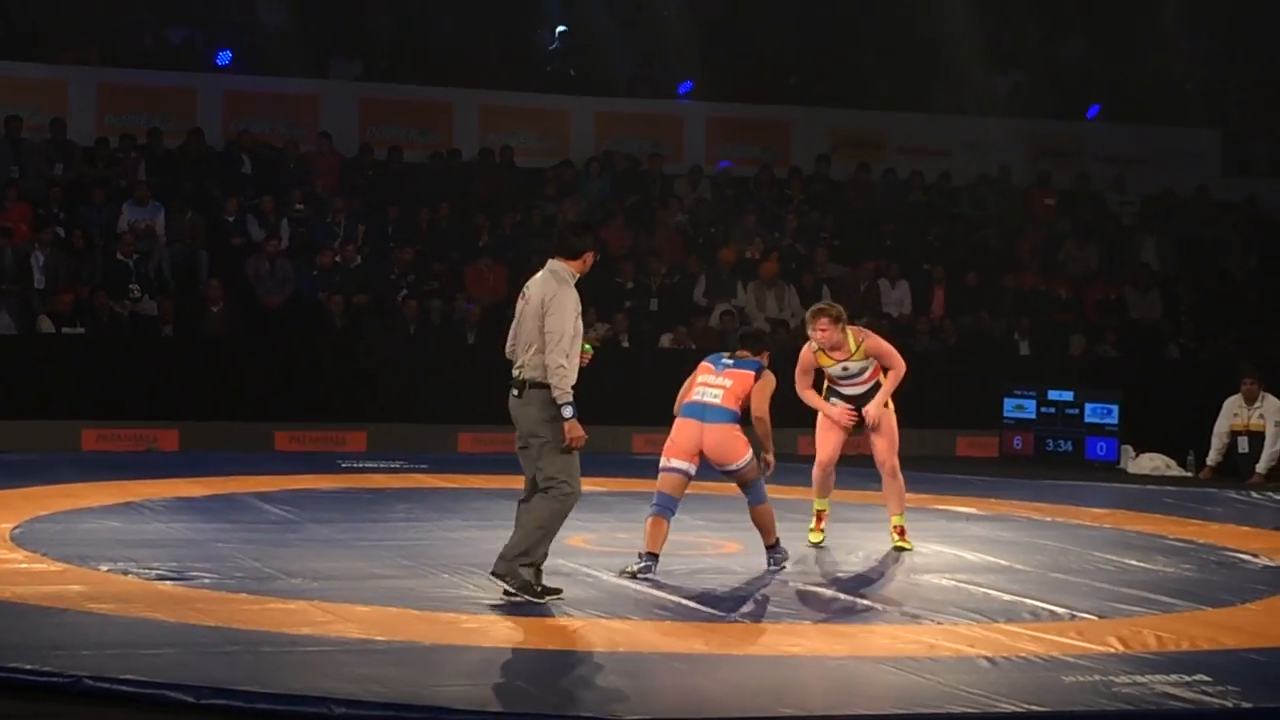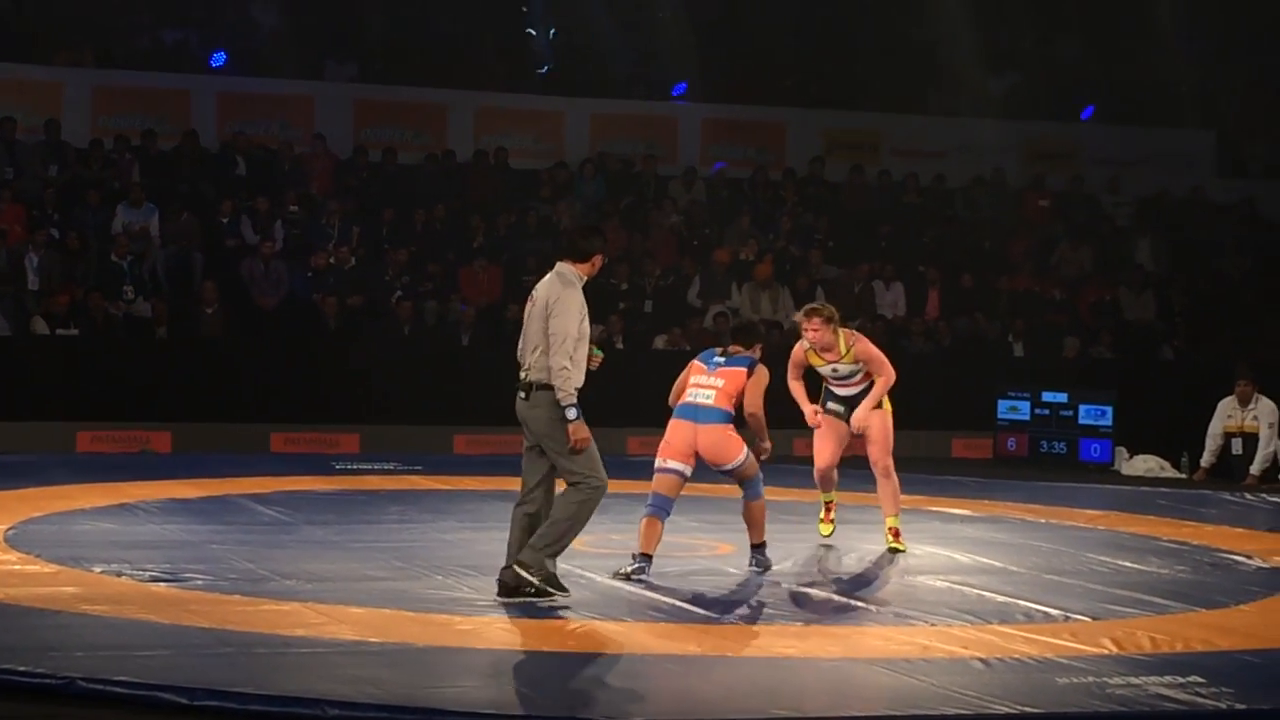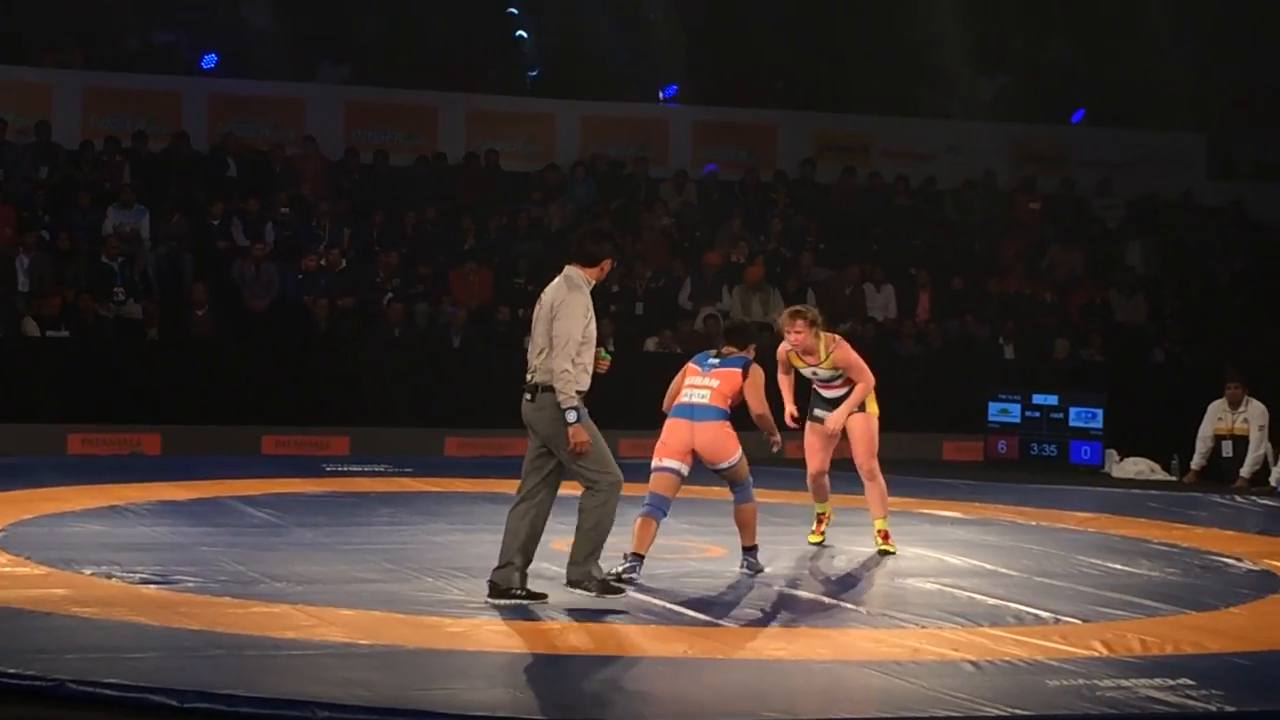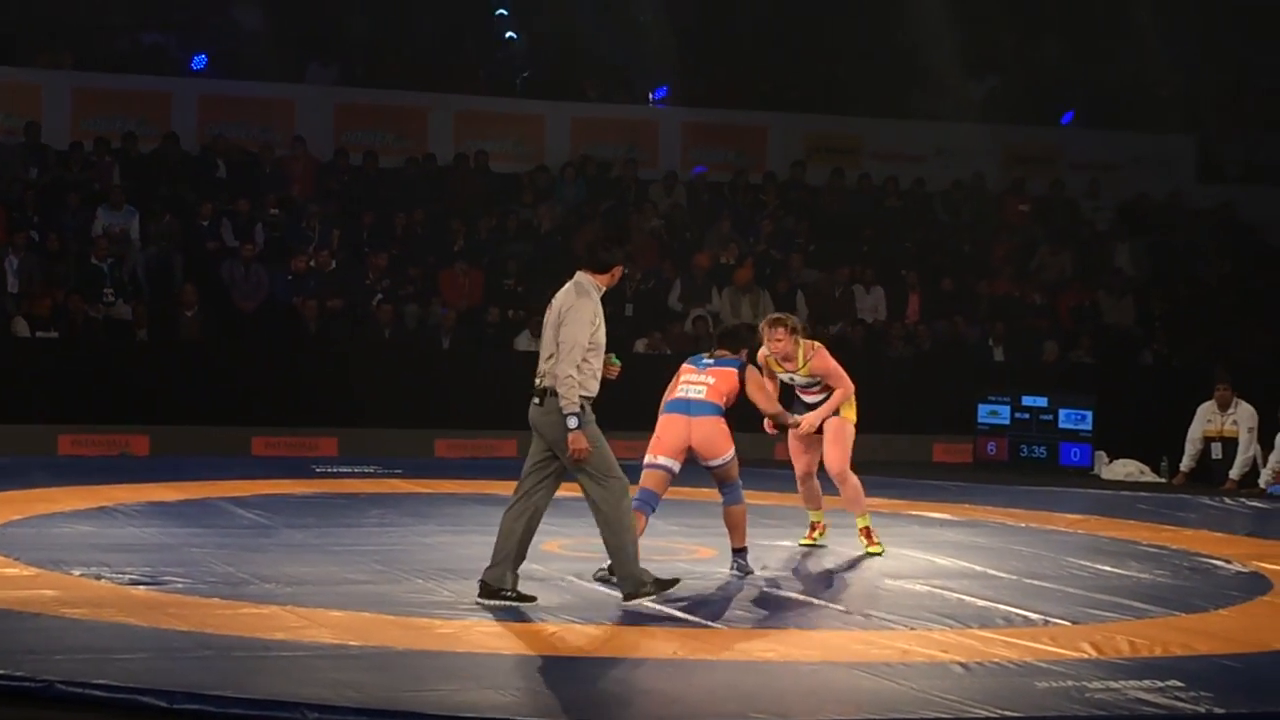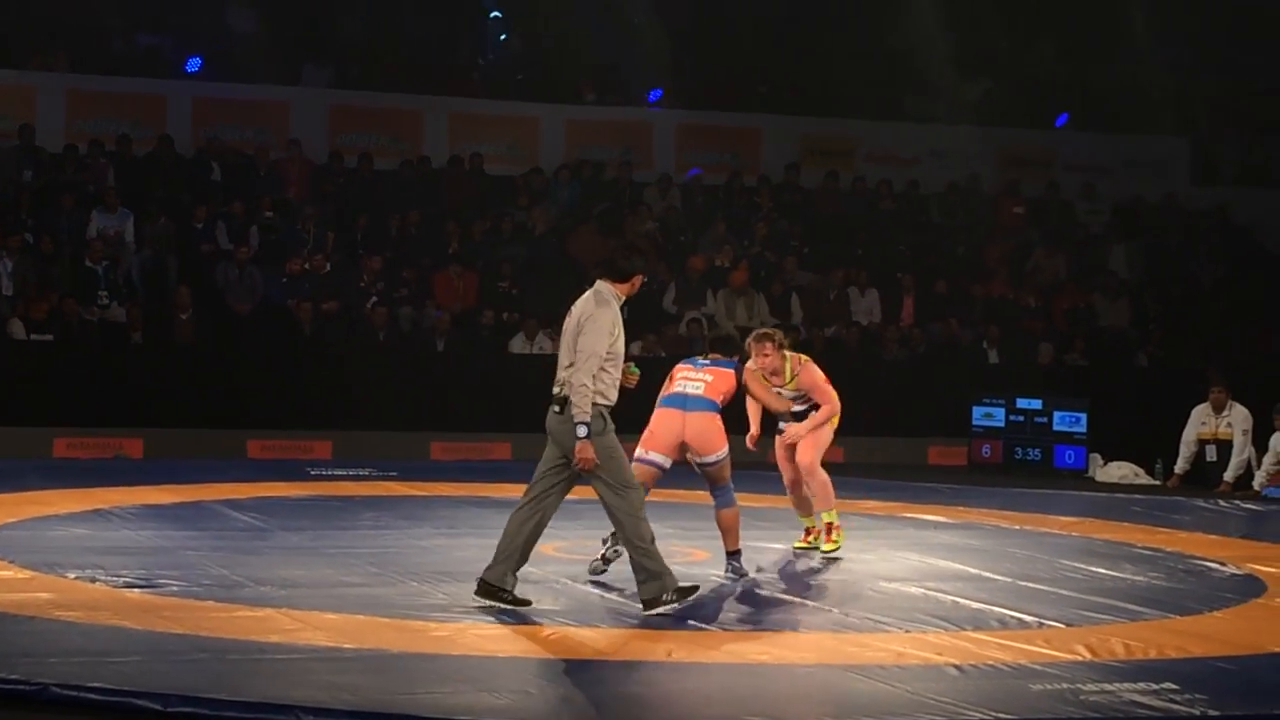
dt=0.1s
person 1, frame 1
left shoulder: (536, 284)
right shoulder: (563, 291)
left elbow: (513, 348)
right elbow: (556, 361)
left wrist: (571, 355)
right wrist: (570, 415)
left hip: (526, 395)
right hip: (543, 398)
left knee: (541, 489)
right knee: (563, 488)
left ankle: (525, 575)
right ankle: (512, 566)
person 1, frame 2
left shoulder: (547, 285)
right shoulder: (568, 292)
left elbow: (526, 350)
right elbow: (560, 362)
left wrist: (580, 358)
right wrist: (573, 418)
left hip: (532, 399)
right hip: (550, 400)
left knee: (536, 491)
right knee: (589, 482)
left ankle: (515, 579)
right ankle: (534, 556)
person 1, frame 3
left shoulder: (557, 288)
right shoulder: (574, 295)
right elbow: (562, 365)
left wrist: (587, 362)
right wrist: (574, 421)
left hip: (538, 401)
right hip: (555, 402)
left knee: (534, 493)
right knee: (606, 481)
left ankle: (506, 581)
right ankle: (582, 570)
person 1, frame 4
left shoulder: (570, 294)
right shoulder: (583, 302)
right elbow: (567, 369)
left wrist: (599, 368)
right wrist: (575, 428)
left hip: (547, 407)
right hip: (564, 407)
left knee: (531, 495)
right knee: (612, 489)
left ankle: (497, 582)
right ankle: (633, 580)
person 1, frame 5
left shoulder: (590, 302)
right shoulder: (602, 310)
right elbow: (582, 378)
left wrist: (614, 377)
right wrist: (585, 437)
left hip: (562, 415)
right hip: (583, 417)
left knee: (540, 499)
right knee: (627, 497)
left ankle: (496, 581)
right ankle: (656, 589)
person 2, frame 1
left shoulder: (708, 361)
right shoulder: (764, 374)
left elbow: (679, 407)
right elbow: (759, 414)
right wrist: (768, 451)
left hip: (685, 427)
right hip: (722, 432)
left knee: (663, 503)
right knee: (756, 489)
left ankle: (649, 560)
right ankle: (773, 552)
person 2, frame 2
left shoulder: (701, 358)
right shoulder: (756, 369)
left elbow: (673, 400)
right elbow: (752, 411)
right wrist: (763, 441)
left hip: (679, 427)
right hip: (716, 431)
left knee: (658, 504)
right knee: (753, 483)
left ankle: (641, 561)
right ankle: (758, 554)
person 2, frame 3
left shoulder: (695, 360)
right shoulder: (750, 369)
left elbow: (667, 405)
right elbow: (759, 411)
right wrist: (774, 434)
left hip: (675, 426)
right hip: (714, 429)
left knee: (655, 504)
right knee: (742, 489)
left ankle: (633, 561)
right ankle: (750, 557)
person 2, frame 4
left shoulder: (688, 363)
right shoulder: (744, 369)
right elbow: (769, 407)
right wrist: (787, 419)
left hip: (670, 421)
right hip: (709, 424)
left knee: (644, 499)
right knee: (731, 489)
right ankle: (739, 558)
person 2, frame 5
left shoulder: (681, 365)
right shoulder: (739, 370)
right elbow: (778, 406)
left wrist: (684, 448)
right wrist: (793, 408)
left hip: (665, 417)
right hip: (704, 421)
right knee: (722, 492)
left ankle: (615, 540)
right ankle: (733, 560)
person 3, frame 1
left shoulder: (864, 340)
right shoulder: (810, 352)
left elbow: (898, 366)
right elbow: (803, 388)
left wrist: (878, 401)
right wrist: (830, 410)
left hip: (874, 394)
right hip: (836, 399)
left knee: (888, 463)
right knee: (824, 459)
left ankle: (898, 529)
right ankle: (819, 513)
person 3, frame 2
left shoulder: (854, 343)
right shoulder: (801, 350)
left elbow: (888, 375)
right elbow: (794, 379)
left wrist: (864, 408)
right wrist: (806, 407)
left hip: (870, 394)
right hip: (834, 396)
left knee: (882, 463)
right knee: (823, 466)
left ankle: (893, 530)
right ankle: (828, 502)
person 3, frame 3
left shoulder: (836, 348)
right shoulder: (785, 351)
left elbow: (867, 381)
right elbow: (784, 372)
left wrist: (842, 412)
right wrist: (789, 405)
left hip: (856, 398)
right hip: (821, 399)
left knee: (867, 467)
right knee: (815, 471)
left ankle: (882, 533)
right ankle: (822, 515)
person 3, frame 4
left shoulder: (815, 356)
right shoulder: (765, 356)
left elbow: (846, 388)
left wrist: (817, 415)
left hip: (837, 402)
right hip: (804, 404)
left knee: (837, 470)
right knee: (803, 474)
left ankle: (866, 530)
right ankle: (816, 524)
person 3, frame 5
left shoulder: (802, 369)
right shoulder: (751, 369)
left elbow: (832, 405)
right elbow: (753, 397)
left wrist: (803, 428)
right wrist: (754, 427)
left hip: (820, 410)
right hip: (790, 412)
left knee: (806, 463)
right knee: (792, 481)
left ankle: (832, 525)
right ankle: (811, 530)
